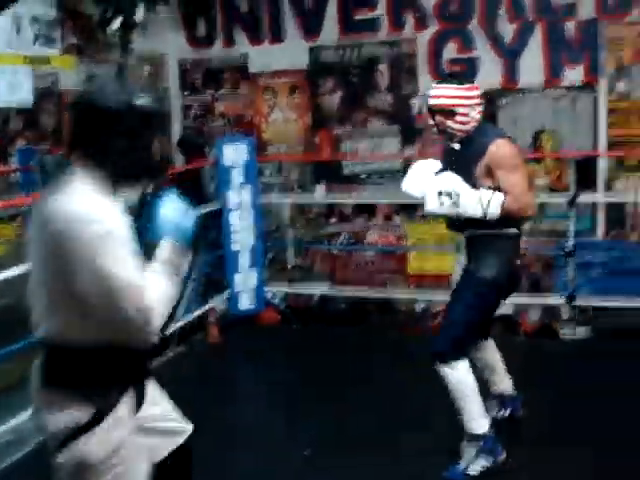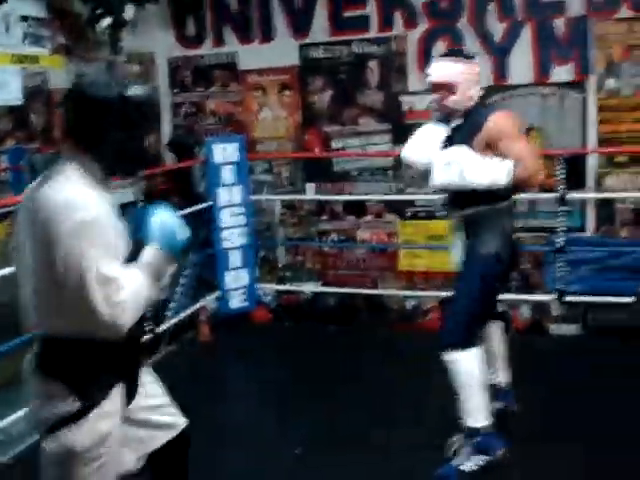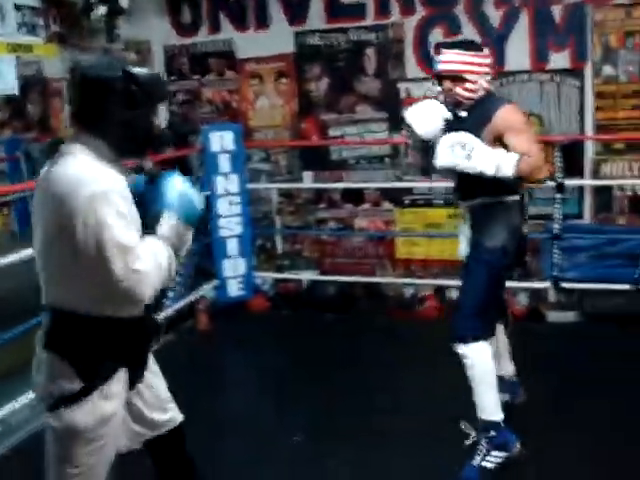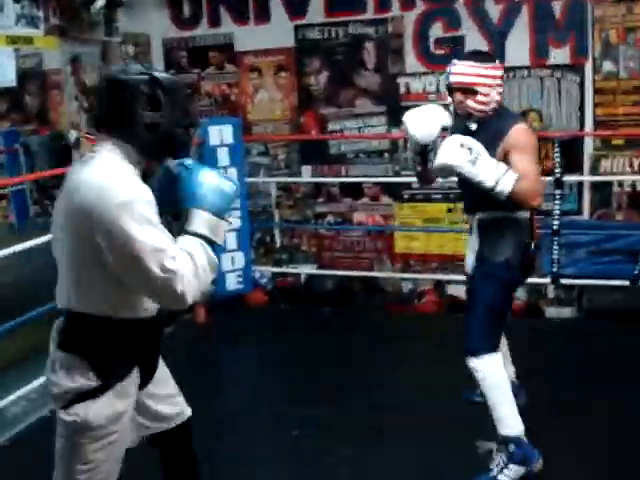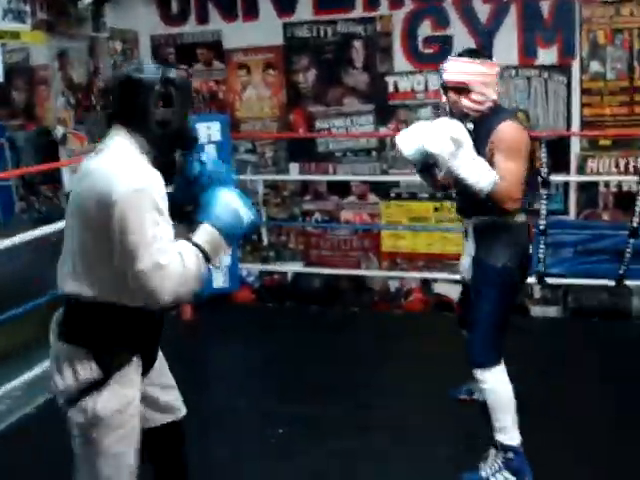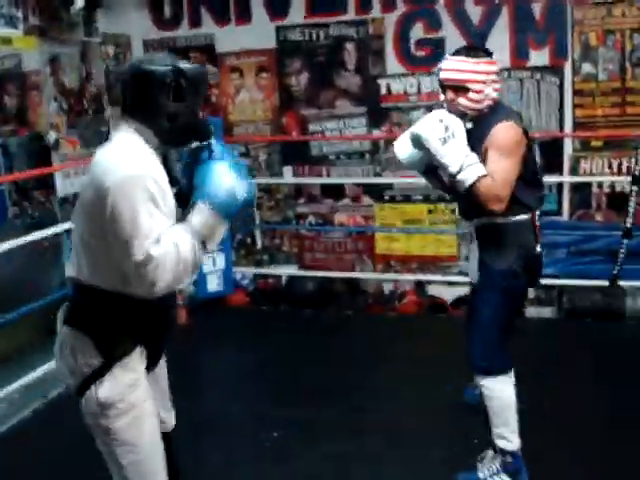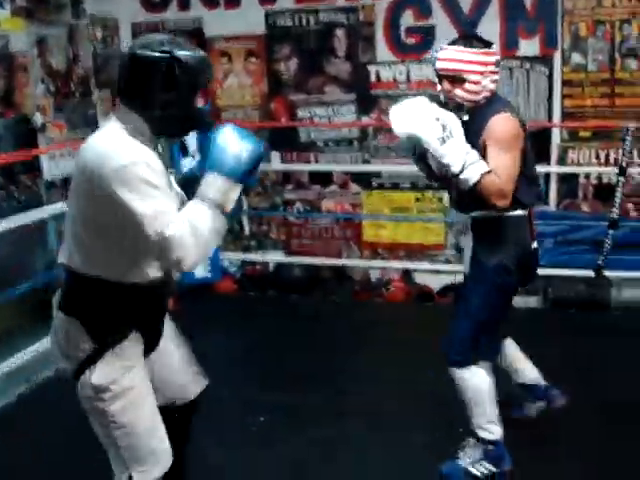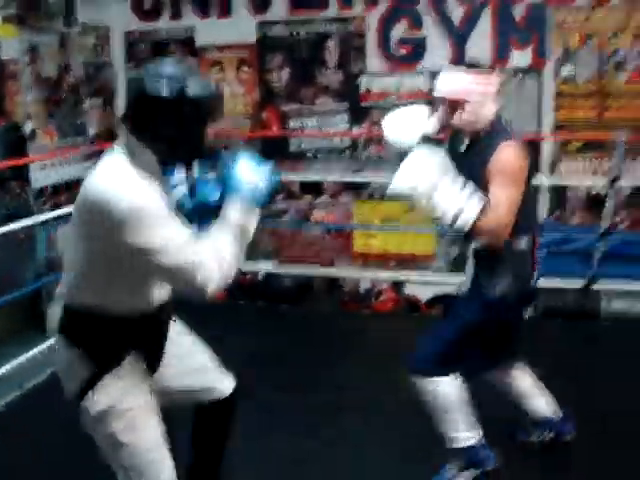
dt=0.1s
person 1, frame 1
left shoulder: (495, 147)
right shoulder: (453, 148)
left elbow: (524, 206)
right elbow: (447, 200)
left wrist: (466, 200)
right wrist: (430, 189)
left hip: (492, 259)
right hip: (479, 255)
left knee: (448, 349)
right knee: (473, 331)
left ankle: (483, 443)
right ankle: (505, 397)
person 1, frame 2
left shoulder: (495, 120)
right shoulder: (449, 126)
left elbow: (534, 173)
right elbow: (449, 181)
left wrist: (476, 171)
right wrist: (427, 162)
left hip: (491, 236)
right hip: (474, 233)
left knee: (456, 335)
right knee: (479, 313)
left ankle: (480, 437)
right ankle: (500, 387)
person 1, frame 3
left shoulder: (502, 114)
right shoulder: (456, 113)
left elbow: (536, 168)
right elbow: (440, 163)
left wrist: (480, 155)
right wrist: (429, 137)
left hip: (499, 228)
right hip: (479, 224)
left knee: (468, 330)
right knee: (483, 308)
left ankle: (496, 435)
right ankle: (505, 381)
person 1, frame 4
left shoulder: (514, 130)
right shoulder: (462, 125)
left elbow: (532, 195)
right elbow: (434, 173)
left wrist: (482, 167)
right wrist: (428, 144)
left hip: (505, 242)
right hip: (485, 238)
left knee: (478, 342)
right knee: (486, 318)
right ankle: (506, 385)
person 1, frame 5
left shoulder: (507, 130)
right shoulder: (464, 125)
left elbow: (509, 198)
right elbow: (454, 184)
left wrist: (461, 159)
right wrist: (426, 157)
left hip: (503, 246)
right hip: (484, 242)
left knee: (483, 351)
right knee: (473, 322)
right ankle: (492, 390)
person 1, frame 6
left shoulder: (504, 129)
right shoulder: (465, 124)
left elbow: (495, 199)
right elbow: (456, 183)
left wrist: (453, 153)
right wrist: (429, 160)
left hip: (509, 249)
right hip: (490, 244)
left knee: (486, 355)
right knee: (480, 326)
right ankle: (495, 391)
person 1, frame 7
left shoulder: (501, 121)
right shoulder: (462, 115)
left elbow: (499, 193)
right elbow: (447, 176)
left wrist: (450, 147)
right wrist: (425, 144)
left hip: (504, 244)
right hip: (488, 242)
left knee: (462, 353)
right knee: (481, 332)
right ankle: (540, 388)
person 1, frame 8
left shoulder: (505, 152)
right shoulder: (460, 141)
left elbow: (497, 230)
right elbow: (429, 180)
left wrist: (440, 191)
right wrist: (418, 150)
left hip: (502, 276)
right hip: (492, 272)
left knee: (429, 363)
right knee: (491, 358)
right ankle: (550, 419)
person 2, frame 1
left shoulder: (58, 200)
right shoulder: (90, 216)
right elbow: (144, 318)
left wrist: (147, 236)
right wrist: (172, 245)
left hip: (115, 378)
right hip: (89, 398)
left knee: (174, 444)
person 2, frame 2
left shoulder: (47, 191)
right shoulder: (78, 207)
right elbow: (113, 312)
left wrist: (133, 247)
right wrist: (159, 254)
left hip: (110, 371)
right hip: (82, 388)
left knee: (172, 439)
person 2, frame 3
left shoulder: (67, 168)
right shoulder: (91, 182)
right elbow: (139, 283)
left wrist: (140, 200)
right wrist: (173, 217)
left hip: (121, 350)
right hip: (86, 365)
left knee: (168, 432)
person 2, frame 4
left shoulder: (93, 173)
right shoulder: (116, 189)
right elbow: (180, 285)
left wrist: (161, 192)
right wrist: (208, 216)
left hip: (128, 348)
right hip: (99, 364)
left knee: (175, 428)
person 2, frame 5
left shoulder: (109, 163)
right shoulder: (130, 177)
right elbow: (161, 282)
right wrist: (216, 230)
left hip: (126, 340)
right hip: (100, 354)
left knee: (167, 425)
person 2, frame 6
left shoulder: (126, 157)
right shoulder: (131, 167)
left elbow: (149, 238)
right elbow: (157, 271)
left wrist: (200, 194)
right wrist: (213, 208)
left hip: (132, 331)
right hip: (103, 343)
left knee: (158, 431)
person 2, frame 7
left shoulder: (127, 142)
right shoulder: (117, 158)
left elbow: (163, 218)
right elbow: (183, 249)
left wrist: (208, 174)
right wrist: (222, 177)
left hip: (138, 308)
right hip: (100, 328)
left knee: (182, 399)
person 2, frame 8
left shoulder: (131, 165)
right shoulder: (122, 194)
left elbow: (167, 237)
right elbow: (205, 274)
left wrist: (223, 202)
right wrist: (243, 202)
left hip: (142, 327)
right hip: (102, 350)
left knee: (220, 394)
